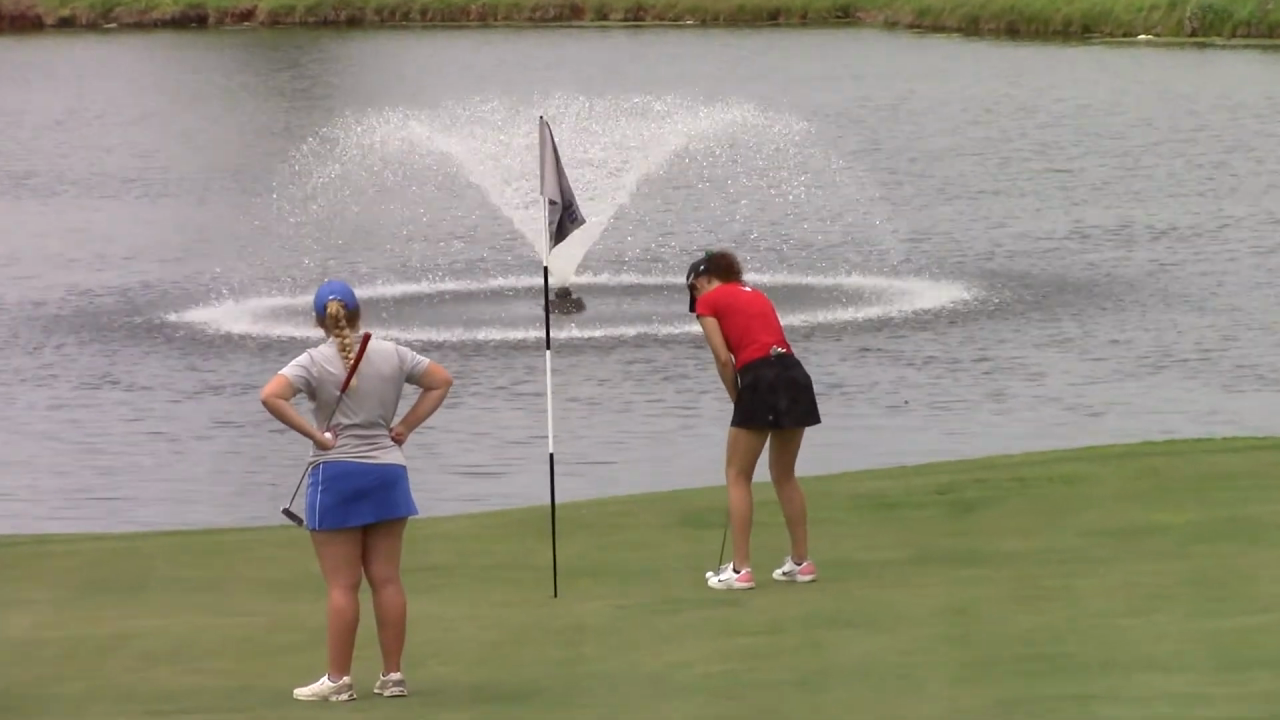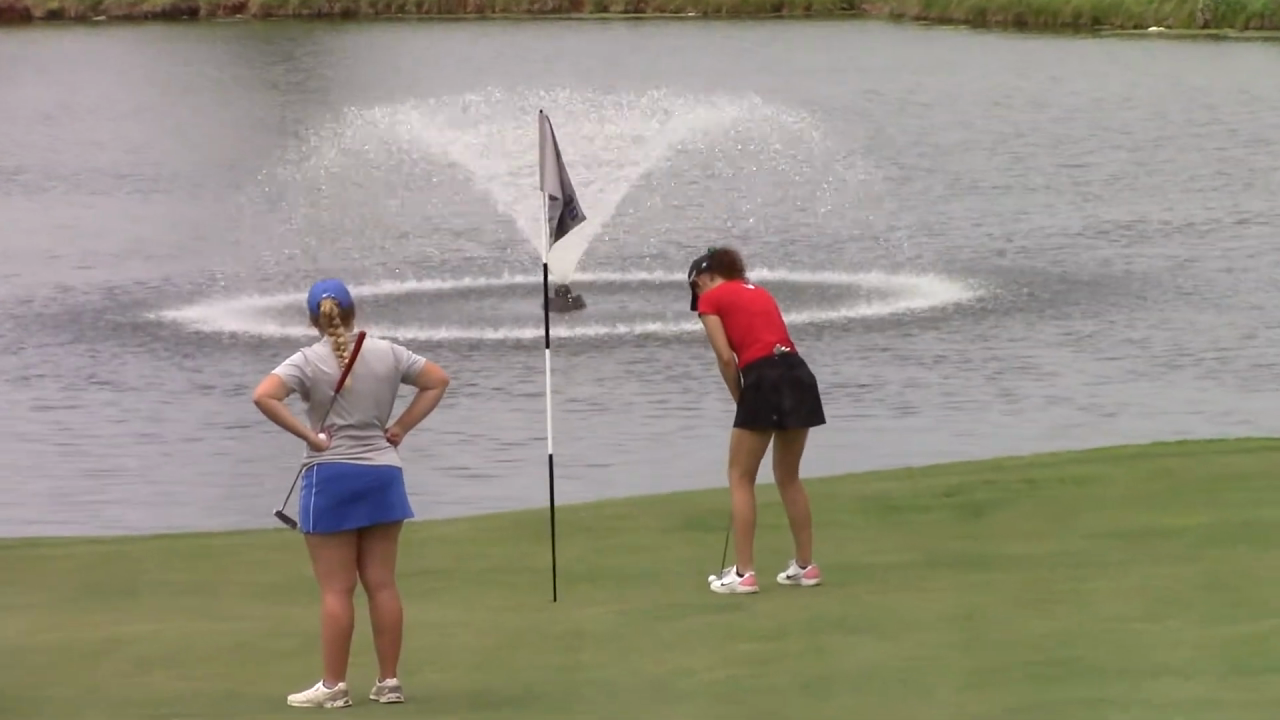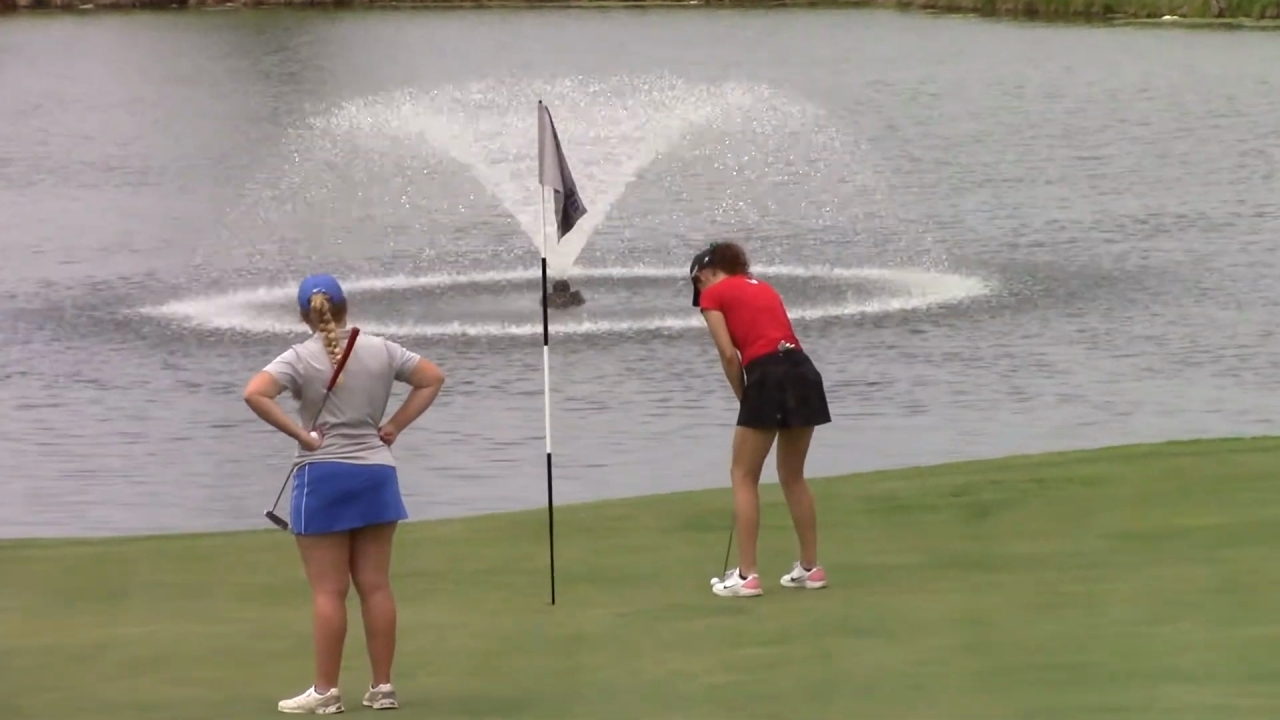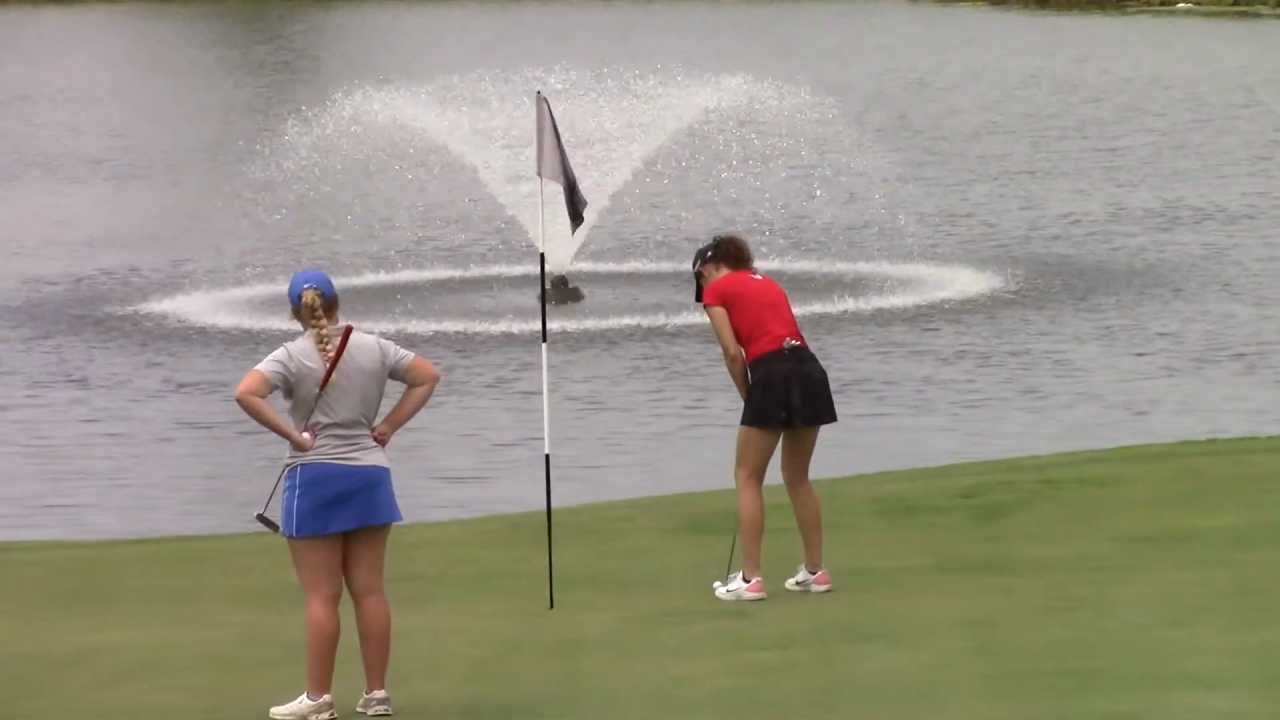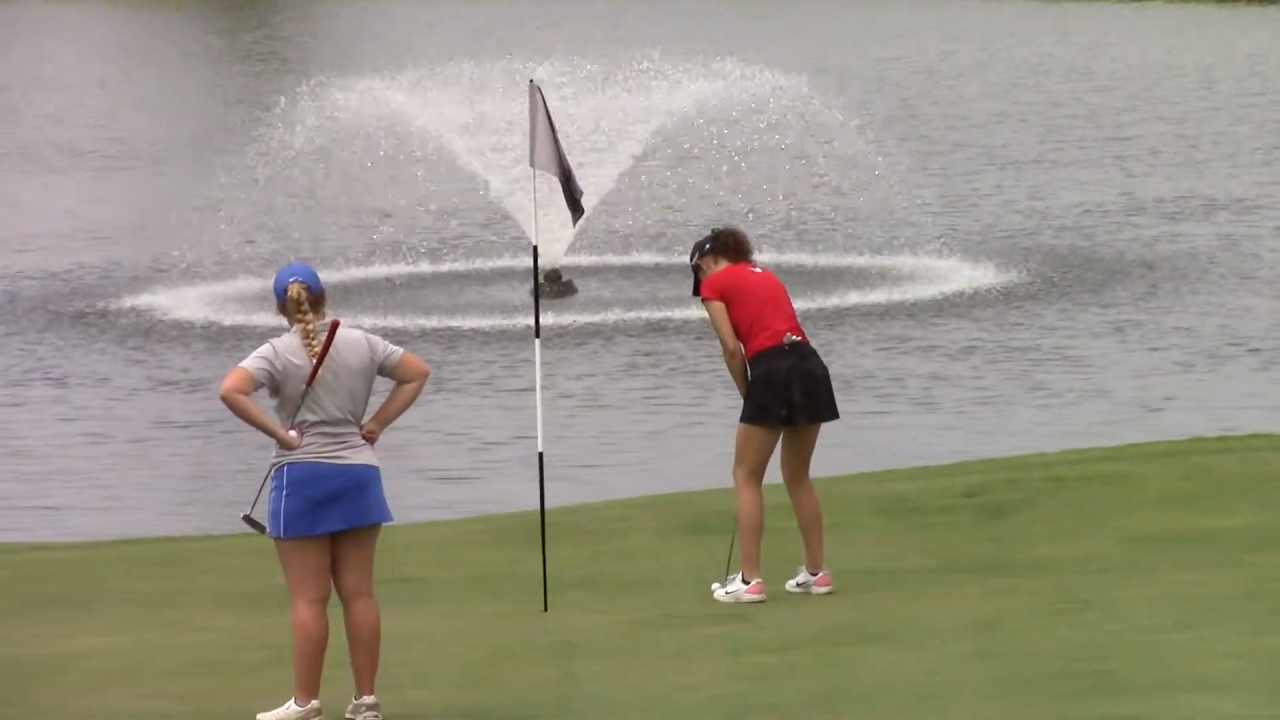
dt=0.2s
person 1, frame 1
left shoulder: (315, 361)
right shoulder: (392, 354)
left elbow: (270, 396)
right elbow: (442, 381)
left wrist: (315, 436)
right wrist: (407, 426)
left hip: (337, 476)
right hip: (388, 473)
left knee: (342, 586)
right knee: (387, 581)
left ankle: (338, 680)
right ankle: (393, 675)
person 1, frame 2
left shoulder: (308, 360)
right shoulder: (388, 353)
left elbow: (263, 396)
right elbow: (439, 380)
left wrist: (309, 437)
right wrist: (402, 427)
left hip: (332, 478)
right hip: (383, 476)
left knee: (337, 590)
right knee: (382, 584)
left ankle: (334, 686)
right ankle: (389, 681)
person 1, frame 3
left shoulder: (300, 357)
right shoulder: (381, 349)
left elbow: (254, 394)
right elbow: (433, 378)
left wrist: (300, 435)
right wrist: (396, 425)
left hip: (324, 477)
right hip: (376, 475)
left knee: (328, 592)
right knee: (376, 586)
left ankle: (325, 691)
right ankle: (383, 686)
person 1, frame 4
left shoulder: (291, 356)
right shoulder: (374, 347)
left elbow: (245, 393)
right elbow: (428, 376)
left wrist: (292, 435)
right wrist: (390, 425)
left hip: (315, 479)
right hip: (370, 476)
left knee: (321, 596)
right knee: (369, 591)
person 1, frame 5
left shoulder: (276, 353)
right shoulder: (362, 343)
left elbow: (230, 391)
right elbow: (418, 373)
left wrist: (278, 434)
right wrist: (378, 424)
left hip: (302, 479)
right hip: (358, 476)
left knee: (309, 600)
right knee: (358, 594)
person 2, frame 1
left shoulder: (707, 301)
right shoulder: (756, 294)
left elbow: (724, 359)
left wrist: (737, 400)
right wrist: (743, 400)
left hip: (761, 382)
right hip: (795, 376)
left knee: (738, 476)
right knee: (784, 475)
left ankle: (740, 569)
right ankle: (801, 562)
person 2, frame 2
left shoulder: (710, 299)
right shoulder: (759, 292)
left elbow: (727, 358)
left wrist: (739, 400)
right wrist: (746, 400)
left hip: (764, 382)
right hip: (799, 376)
left knee: (740, 478)
right knee: (788, 477)
left ankle: (744, 573)
right ankle: (805, 565)
person 2, frame 3
left shoulder: (712, 294)
right shoulder: (762, 286)
left elbow: (729, 355)
left wrist: (743, 398)
right wrist: (750, 397)
left hip: (768, 379)
right hip: (803, 373)
left knee: (743, 477)
right knee: (792, 476)
left ankle: (747, 575)
right ankle: (810, 567)
person 2, frame 4
left shoulder: (715, 290)
right shoulder: (767, 282)
left elbow: (733, 353)
left wrist: (747, 396)
right wrist: (754, 395)
left hip: (773, 377)
right hip: (809, 371)
left knee: (747, 478)
right knee: (797, 477)
left ankle: (750, 578)
right ankle: (815, 570)
person 2, frame 5
left shoulder: (713, 284)
right shoulder: (766, 275)
left elbow: (732, 348)
left wrist: (746, 393)
right wrist: (753, 392)
left hip: (773, 373)
right hip: (810, 367)
left knee: (746, 477)
right knee: (798, 477)
left ankle: (750, 580)
right ankle: (816, 572)
